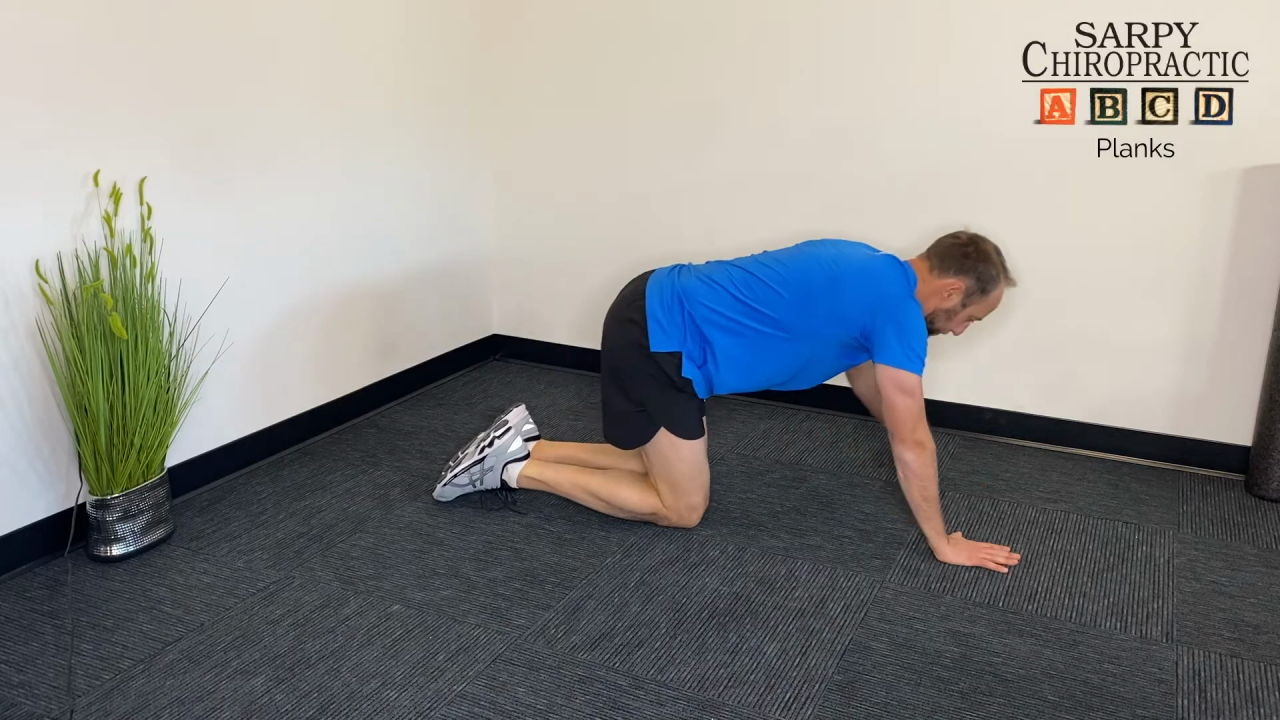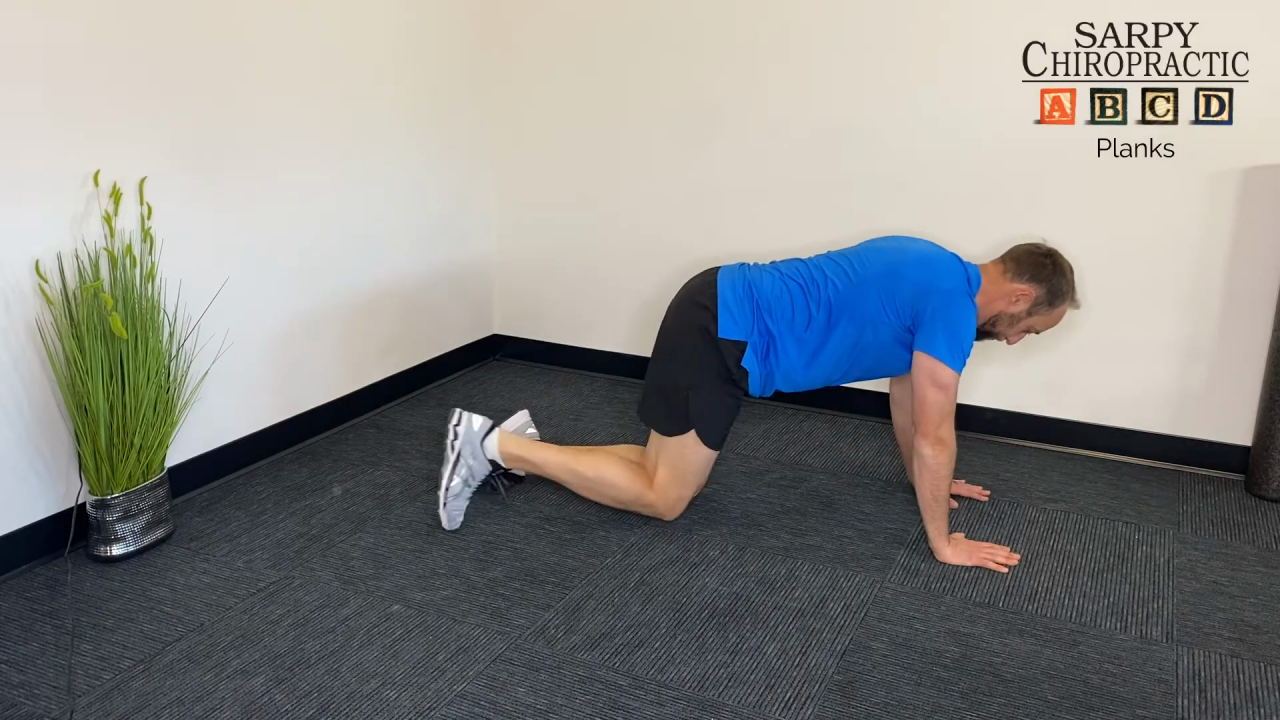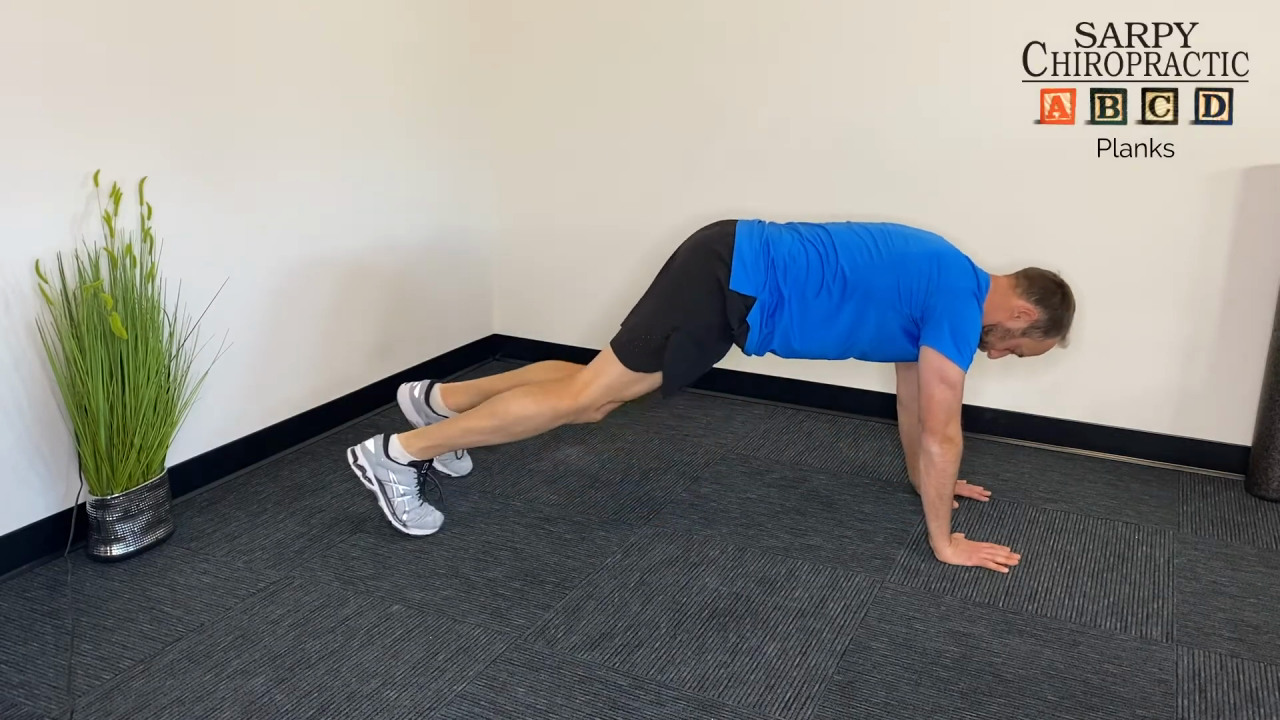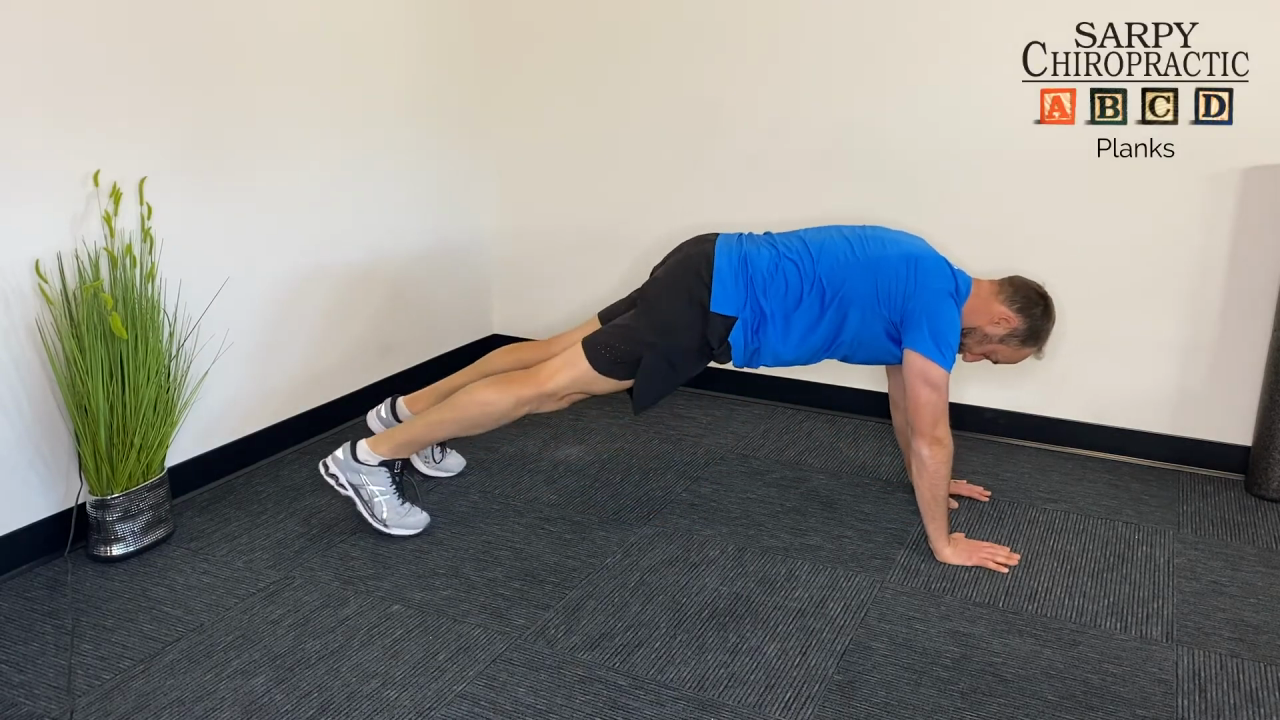
dt=1s
person 1, frame 1
left shoulder: (873, 274)
right shoulder: (897, 307)
left elbow: (860, 363)
right elbow: (911, 445)
left wrist: (902, 431)
right wrist: (943, 543)
left hip: (658, 314)
right hip: (657, 338)
left knee: (670, 469)
right knee: (681, 508)
left ankle: (525, 444)
right ankle: (514, 467)
person 1, frame 2
left shoulder: (934, 280)
right shoulder: (951, 302)
left elbow: (905, 390)
right elbow: (933, 435)
left wrist: (924, 477)
right wrist: (941, 541)
left hip: (724, 321)
right hip: (720, 330)
left knee: (678, 474)
right knee: (662, 498)
left ankle: (526, 449)
right ankle: (493, 444)
person 1, frame 3
left shoulder: (936, 286)
right shoulder: (958, 302)
left elbow: (911, 399)
right elbow: (941, 432)
left wrist: (925, 481)
right wrist: (944, 540)
left hip: (731, 267)
right hip: (732, 281)
left knee: (607, 376)
right knee: (586, 396)
left ankle: (437, 400)
right ankle: (401, 454)
person 1, frame 4
left shoulder: (920, 285)
right shoulder: (938, 303)
left elbow: (903, 397)
right elbow: (931, 434)
left wrist: (926, 478)
right wrist: (942, 540)
left hip: (713, 279)
right hip: (717, 303)
left knee: (567, 349)
right knee: (554, 384)
left ankle: (408, 408)
right ankle: (370, 455)
